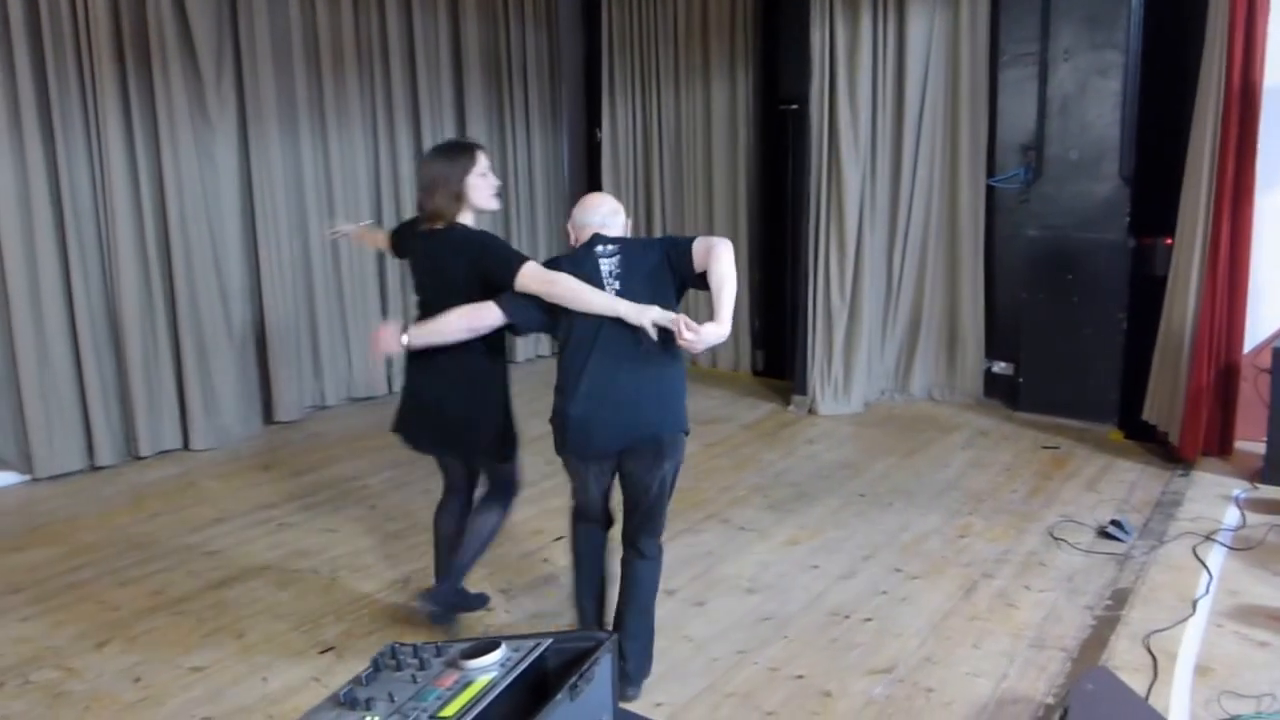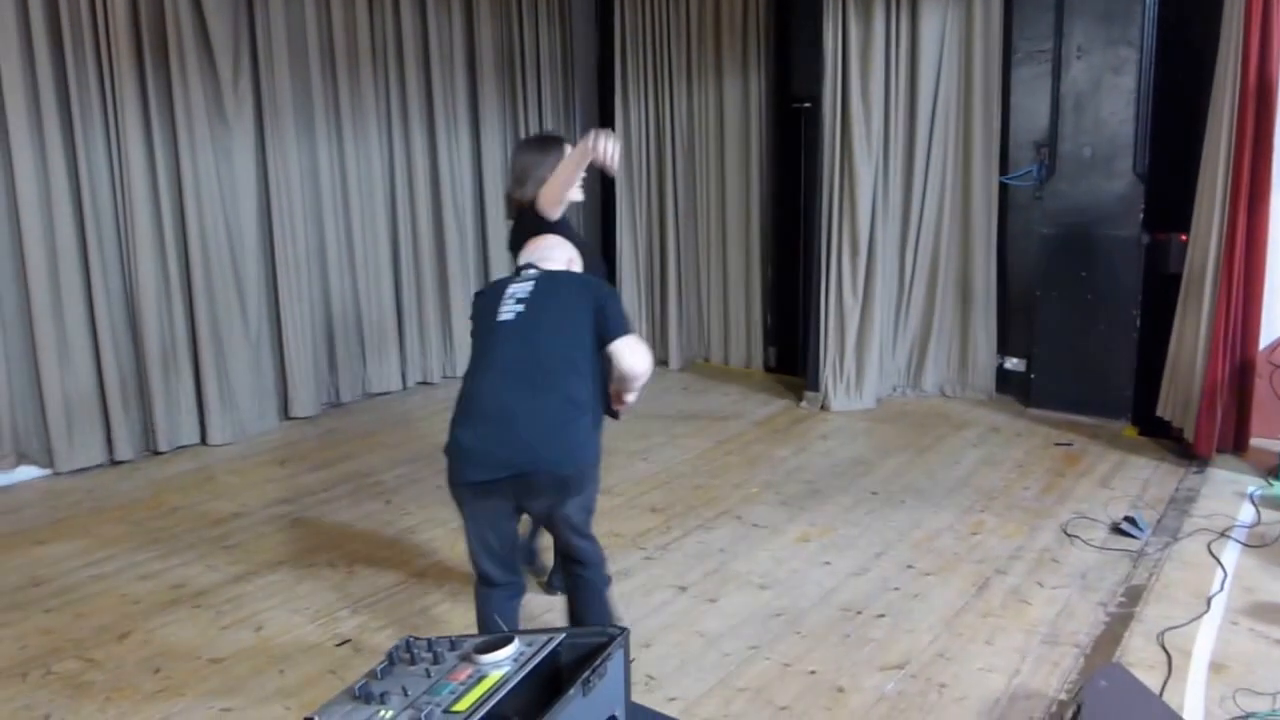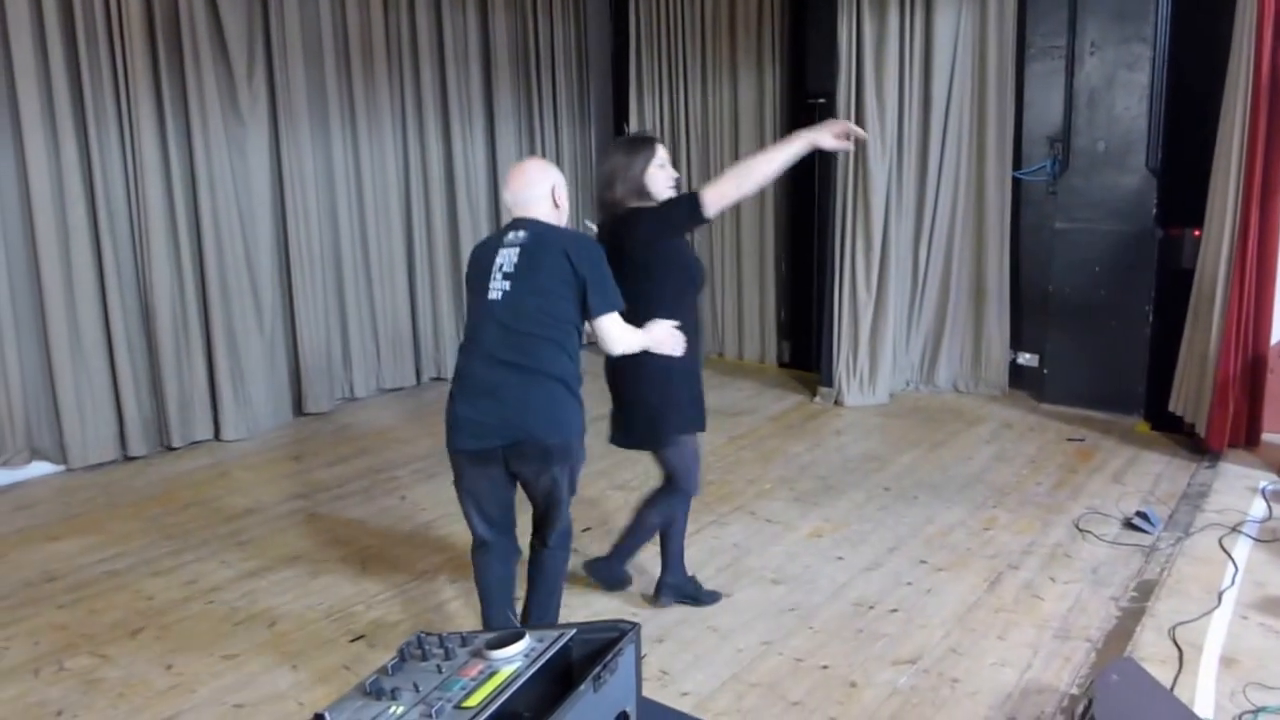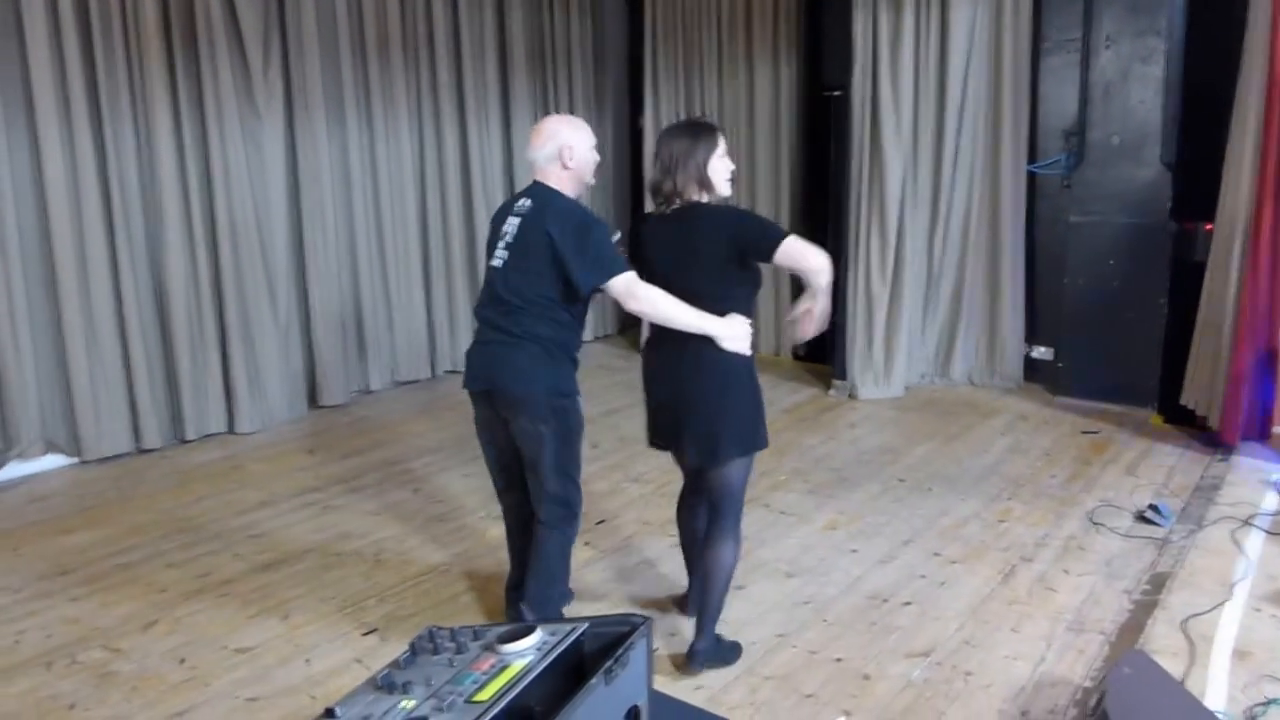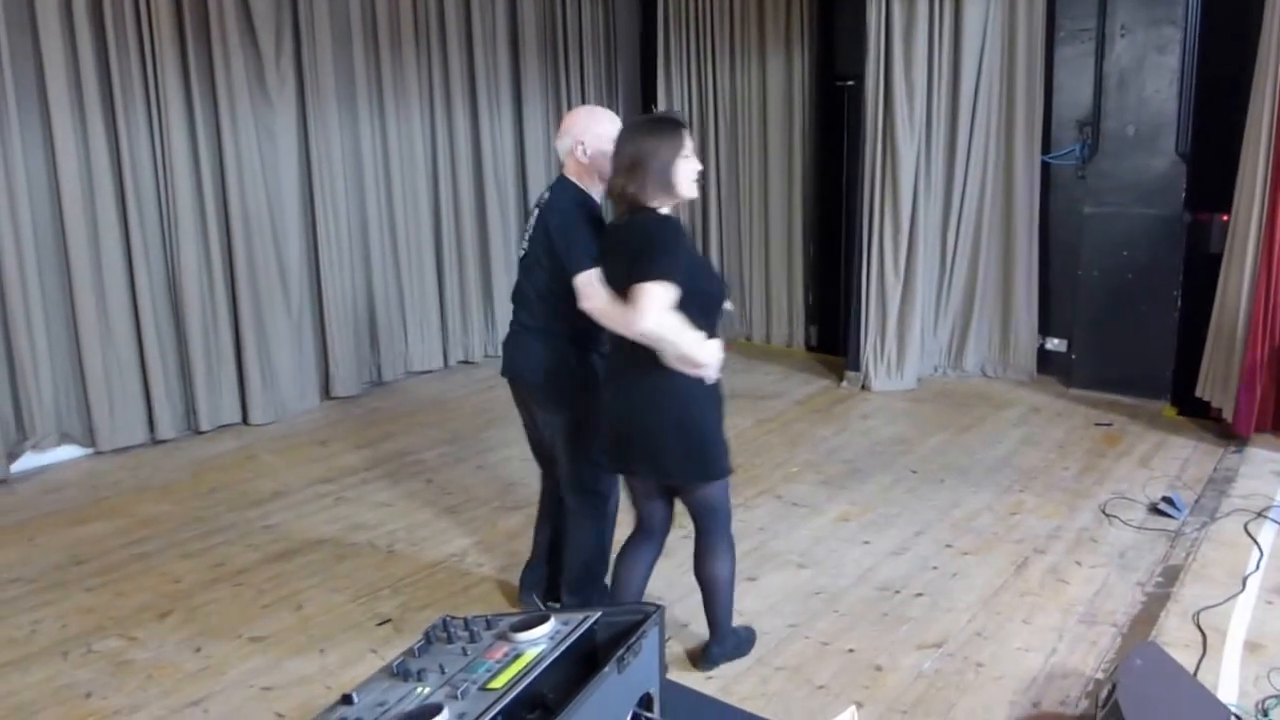
dt=0.5s
person 1, frame 1
left shoulder: (419, 235)
right shoulder: (477, 247)
left elbow: (381, 238)
right elbow: (541, 282)
left wrist: (354, 231)
right wrist: (624, 307)
left hip: (430, 381)
right hip: (471, 385)
left knee: (459, 485)
right knee: (502, 488)
left ankle: (447, 588)
right ankle: (446, 590)
person 1, frame 2
left shoulder: (539, 225)
right shoulder: (538, 224)
right elbow: (553, 197)
right wrist: (587, 149)
left ankle: (526, 544)
right ankle: (564, 570)
person 1, frame 3
left shoulder: (621, 229)
right shoulder: (653, 224)
right elbow: (734, 185)
right wrist: (807, 138)
left hip: (650, 368)
right hip: (654, 373)
left knee: (681, 474)
right knee: (682, 479)
left ankle: (673, 581)
right ankle: (611, 561)
person 1, frame 4
left shoulder: (647, 231)
right shoulder: (727, 223)
right elbow: (814, 261)
right wrist: (818, 299)
left hip: (666, 371)
right hip: (717, 376)
left knee: (698, 483)
right knee: (725, 509)
left ankle: (697, 589)
right ankle: (705, 640)
person 1, frame 5
left shoulder: (627, 230)
right shoulder: (663, 234)
right elbow: (651, 317)
left wrist: (692, 333)
right wrist: (702, 354)
left hip: (635, 400)
right hip: (673, 403)
left knee: (651, 522)
right knee: (713, 518)
right ankle: (721, 637)
person 2, frame 1
left shoulder: (553, 274)
right shoulder: (656, 254)
left elbow: (480, 317)
right elbow: (718, 247)
left wrist: (408, 336)
right wrist: (720, 321)
left hip: (584, 424)
right hip: (655, 421)
left knee: (590, 521)
right knee: (642, 541)
left ankle: (589, 630)
right ankle: (629, 670)
person 2, frame 2
left shoulder: (491, 297)
right shoulder: (589, 291)
right elbow: (635, 364)
right wrist: (626, 390)
left hip: (476, 458)
right hip: (560, 456)
left knee: (496, 580)
right knee: (580, 556)
person 2, frame 3
left shoulder: (482, 254)
right shoulder: (578, 248)
right elbow: (614, 340)
right wrist: (651, 337)
left hip: (472, 421)
right hip: (546, 419)
left knee: (491, 539)
right knee: (551, 531)
person 2, frame 4
left shoulder: (511, 211)
right shoulder: (574, 222)
right elbow: (635, 297)
left wrist: (605, 254)
right wrist: (717, 327)
left hip: (485, 372)
right hip: (538, 380)
left knee: (515, 493)
right knee: (557, 504)
left ankle: (524, 600)
right ankle: (540, 625)
person 2, frame 5
left shoulder: (562, 202)
right shoulder: (575, 212)
left elbow: (586, 288)
right elbow: (592, 298)
left hip: (531, 363)
right hip: (558, 369)
left knee: (562, 477)
right knee: (594, 485)
left ankle: (541, 585)
right ankle: (582, 605)
